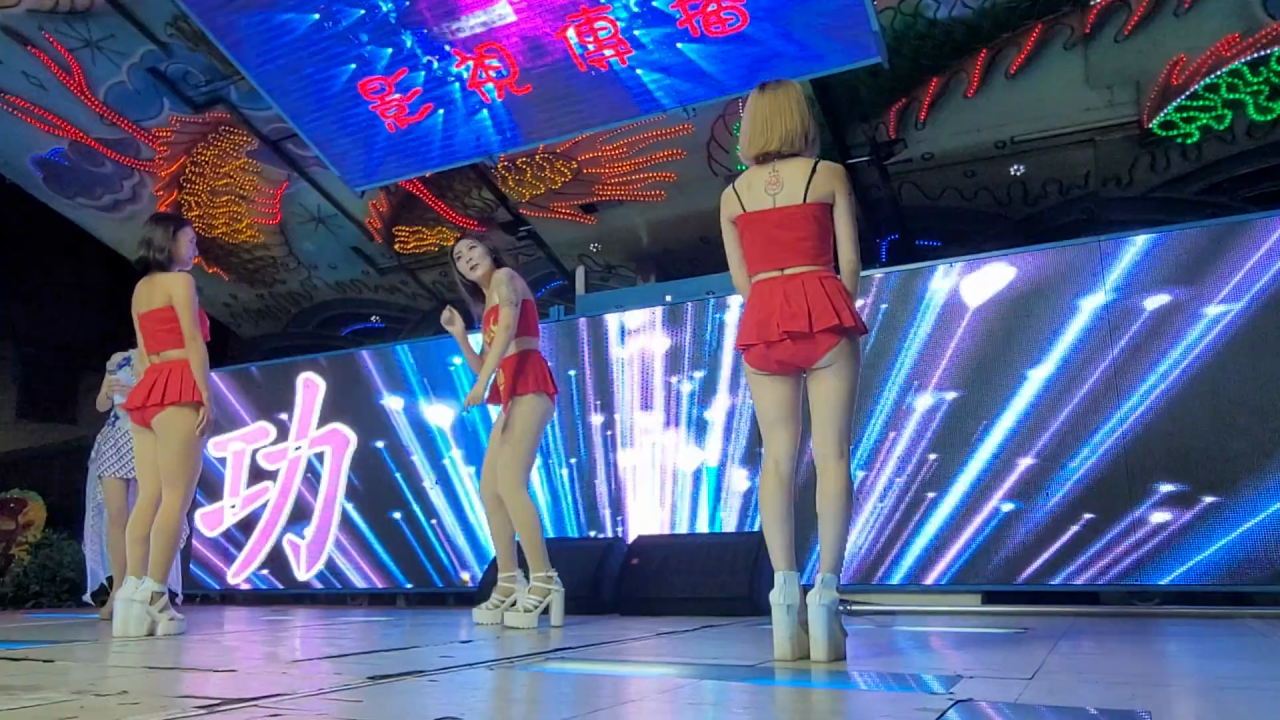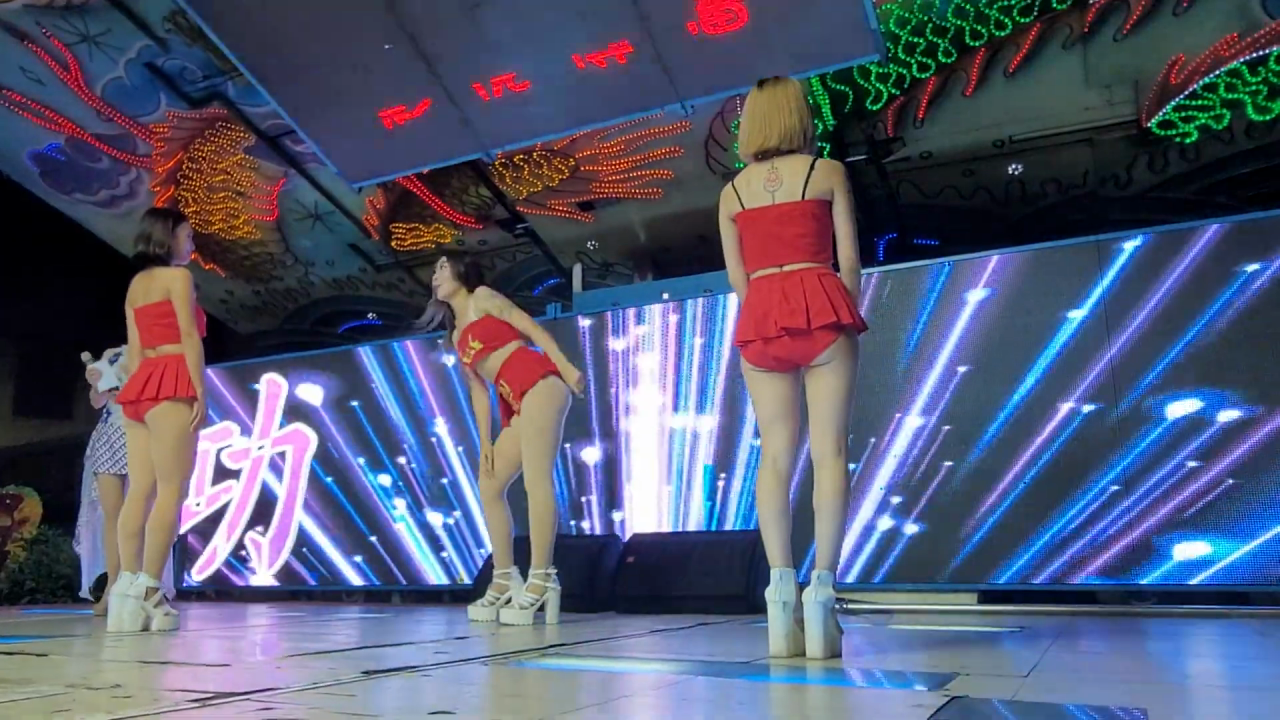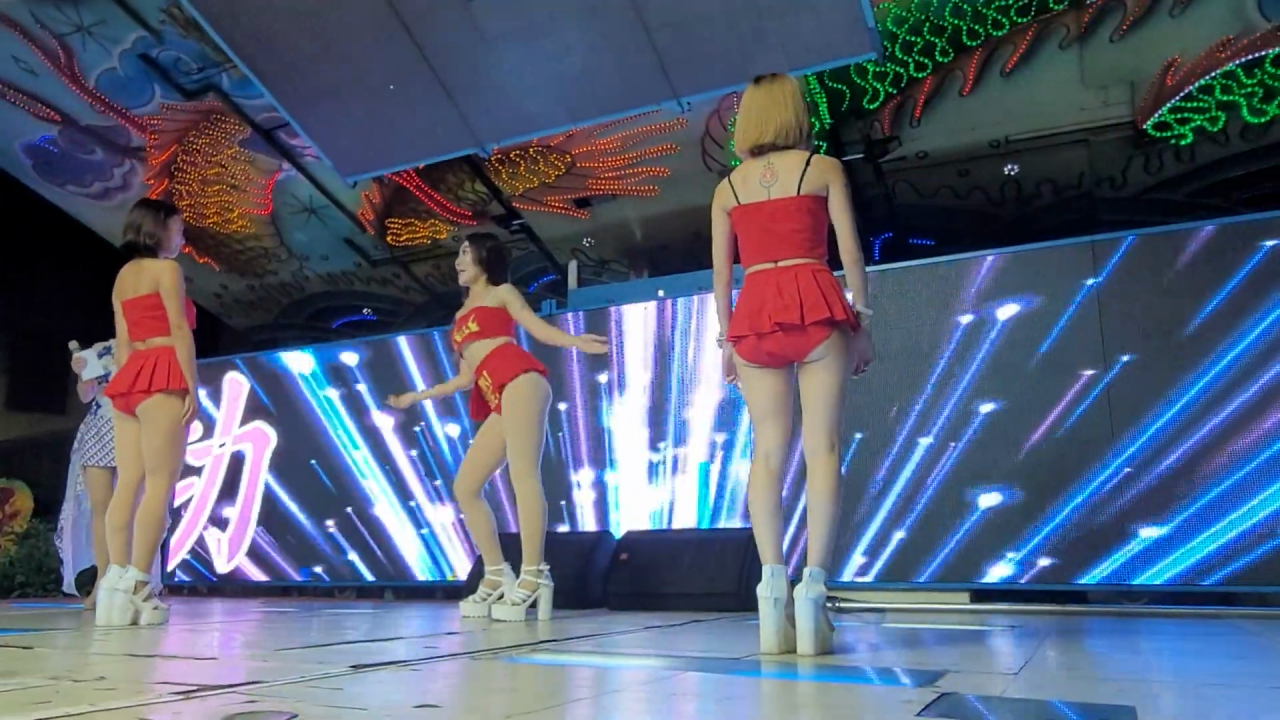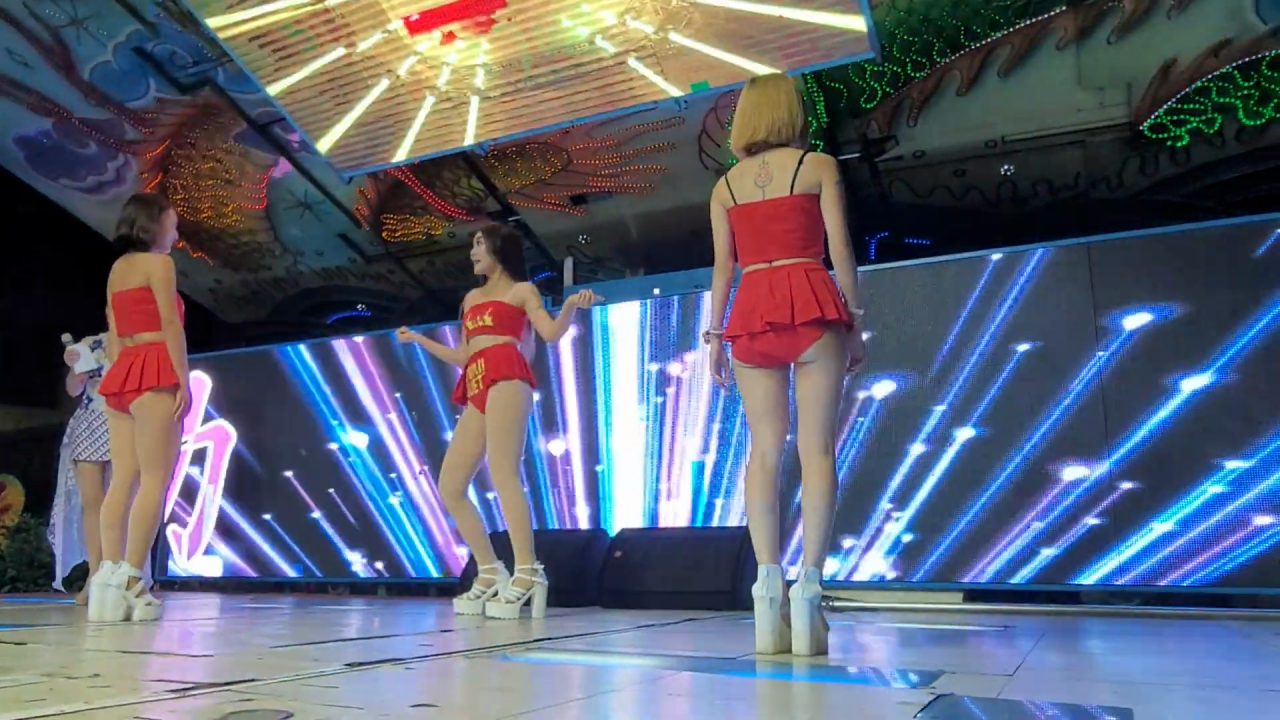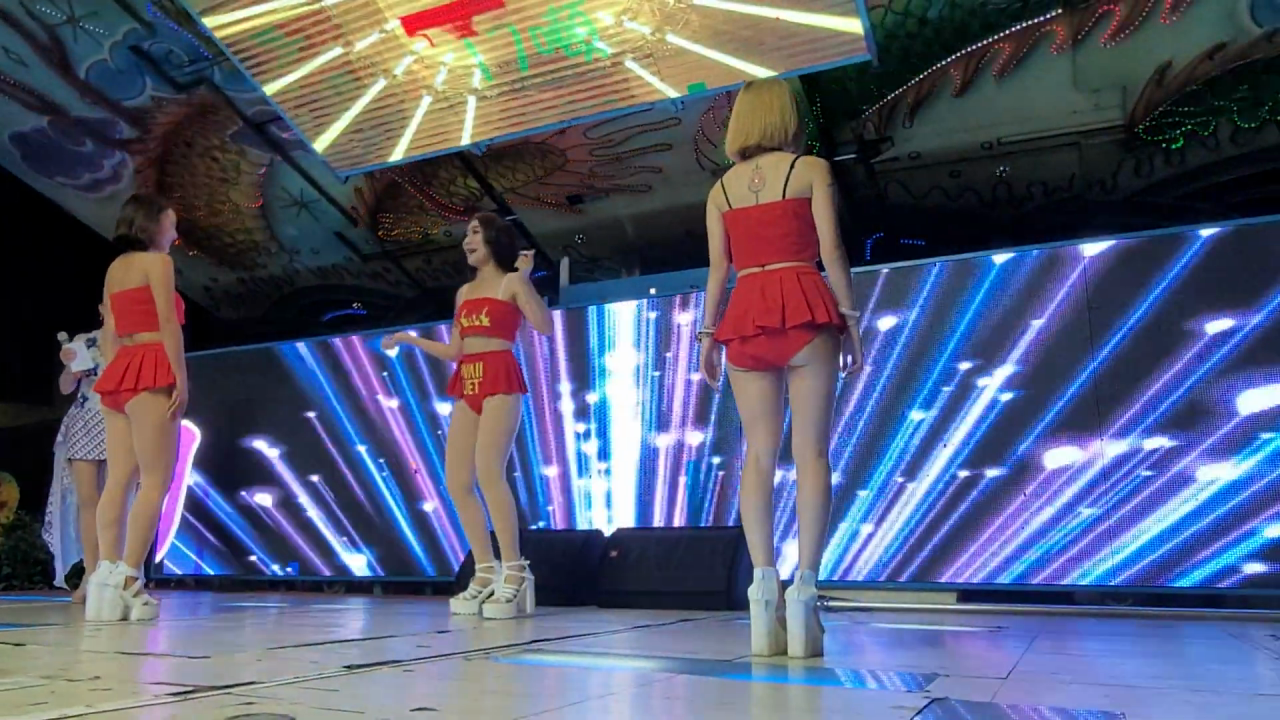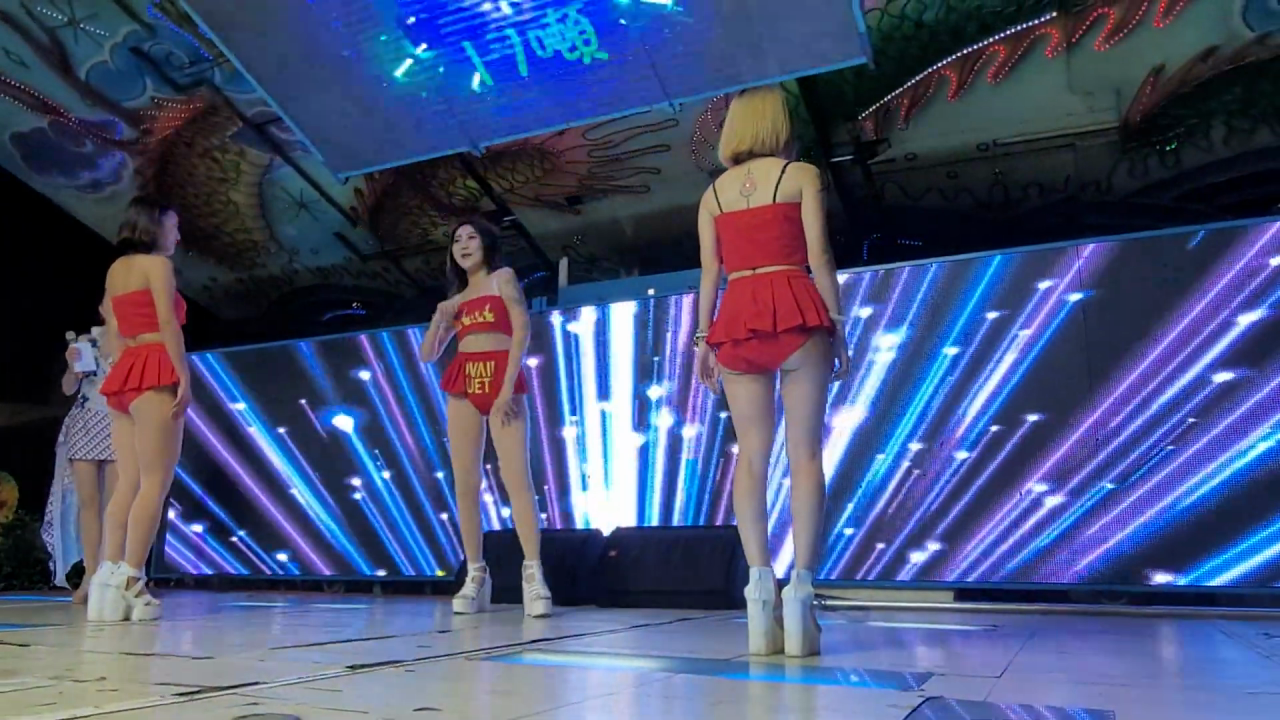
dt=0.4s
person 1, frame 1
left shoulder: (732, 193)
right shoulder: (829, 174)
left elbow: (741, 277)
right elbow: (849, 259)
left hip: (763, 322)
right hip: (822, 313)
left knee: (778, 458)
right knee: (832, 454)
left ankle: (785, 595)
right ankle: (825, 592)
person 1, frame 2
left shoulder: (732, 191)
right shoulder: (827, 172)
left elbow: (736, 275)
right elbow: (849, 259)
right wrist: (848, 322)
left hip: (761, 319)
right hip: (820, 309)
left knee: (775, 455)
right knee: (830, 451)
left ankle: (782, 591)
right ankle: (822, 588)
person 1, frame 3
left shoulder: (727, 187)
right shoulder: (824, 168)
left elbow: (721, 271)
right elbow: (850, 251)
left wrist: (728, 337)
right wrist: (860, 321)
left hip: (754, 314)
right hip: (814, 307)
left knee: (767, 452)
right knee: (821, 448)
left ankle: (772, 586)
right ankle: (813, 585)
person 1, frame 4
left shoulder: (726, 184)
right shoulder: (819, 166)
left elbow: (723, 265)
right elbow: (840, 249)
left wrist: (715, 335)
right wrist: (853, 320)
left hip: (752, 314)
right hip: (810, 305)
left knee: (764, 451)
right knee: (816, 449)
left ankle: (769, 588)
right ankle: (809, 586)
person 1, frame 5
left shoulder: (721, 187)
right shoulder: (812, 169)
left elbow: (718, 267)
right elbow: (831, 251)
left wrist: (706, 334)
right wrist: (850, 320)
left hip: (746, 317)
right hip: (803, 311)
left knee: (758, 455)
right knee: (810, 453)
left ankle: (764, 590)
right ankle: (804, 589)
person 1, frame 6
left shoulder: (713, 192)
right shoulder: (802, 175)
left elbow: (710, 272)
right elbow: (819, 257)
left wrist: (703, 339)
right wrist: (837, 323)
left hip: (737, 320)
right hip: (795, 312)
left knee: (751, 457)
right knee: (803, 454)
left ankle: (761, 590)
right ankle: (800, 586)
person 2, frame 1
left shoulder: (140, 288)
right shoulder: (179, 280)
left elbow: (143, 352)
right elbow: (193, 341)
left wrist: (144, 394)
right wrist: (206, 395)
left hip: (147, 393)
right hip: (176, 391)
left knee: (149, 496)
right knee: (176, 496)
left ankle: (134, 593)
right ankle: (151, 596)
person 2, frame 2
left shoulder: (136, 284)
right shoulder: (177, 276)
left elbow: (134, 347)
right elbow: (189, 336)
left wrist: (139, 389)
right wrist: (200, 392)
left hip: (141, 388)
right hip: (171, 384)
left knee: (140, 491)
right knee: (171, 491)
left ankle: (128, 587)
right ankle: (147, 592)
person 2, frame 3
left shoulder: (123, 275)
right shoulder: (166, 268)
left elbow: (122, 339)
right elbow: (180, 329)
left wrist: (129, 382)
right wrist: (192, 385)
left hip: (129, 380)
right hip: (162, 378)
left knee: (128, 484)
right knee: (160, 484)
left ankle: (117, 582)
right ankle: (136, 585)
person 2, frame 4
left shoulder: (118, 268)
right shoulder: (158, 262)
left elbow: (114, 333)
right elbow: (170, 324)
left wrist: (120, 375)
right wrist: (183, 380)
left hip: (122, 375)
right hip: (154, 373)
left knee: (123, 480)
right knee: (155, 480)
left ankle: (110, 577)
right ankle: (129, 582)
person 2, frame 5
left shoulder: (115, 268)
right shoulder: (158, 261)
left elbow: (110, 331)
right elbow: (168, 324)
left wrist: (117, 373)
right wrist: (181, 378)
left hip: (118, 376)
right hip: (150, 373)
left knee: (119, 480)
right knee: (156, 480)
left ankle: (108, 577)
right ankle: (126, 581)
person 2, frame 6
left shoulder: (115, 269)
right shoulder: (157, 264)
left elbow: (114, 330)
right elbow: (168, 324)
left wrist: (123, 371)
right wrist: (184, 377)
left hip: (123, 376)
right hip: (154, 374)
left knee: (129, 483)
right knee: (155, 481)
left ankle: (110, 577)
right ankle: (128, 581)
person 3, frame 1
left shoulder: (507, 278)
right shoulder: (485, 305)
left elbow: (509, 328)
right elbow: (480, 365)
left wrist: (483, 381)
right wrist: (459, 333)
left hip: (529, 386)
right hip: (515, 395)
left knee: (511, 486)
right knee: (489, 491)
left ankle: (544, 582)
right ankle: (509, 584)
person 3, frame 2
left shoulder: (483, 298)
right shoulder: (457, 336)
left elbow: (533, 329)
right elbow: (480, 391)
left wrist: (564, 364)
right wrist: (485, 444)
left hip: (540, 385)
right hip: (521, 405)
left knee: (536, 479)
right knee: (489, 487)
left ankle: (541, 580)
right ankle: (505, 581)
person 3, frame 3
left shoulder: (502, 292)
right shoulder: (461, 316)
left elbow: (538, 327)
right elbow: (466, 377)
left wrist: (577, 341)
right wrist: (419, 396)
left hip: (520, 380)
right hip: (497, 401)
left knee: (523, 474)
right knee: (465, 487)
left ankle: (534, 577)
right ankle: (497, 576)
person 3, frame 4
left shoulder: (521, 290)
right shoulder: (471, 298)
left elbow: (550, 333)
left wrist: (571, 306)
right wrist: (419, 339)
left hip: (507, 380)
right hip: (476, 394)
left knee: (504, 475)
right knee: (450, 487)
left ankle: (527, 574)
right ankle: (491, 574)
person 3, frame 5
left shoulder: (511, 282)
right shoulder: (464, 292)
left elbow: (543, 325)
left wrist: (527, 280)
right wrist: (410, 339)
left hip: (501, 382)
right hip: (465, 385)
left knee: (488, 473)
right knee: (456, 481)
left ankle: (515, 572)
right ankle: (487, 572)
person 3, frame 6
left shoulder: (503, 277)
right shoulder: (455, 300)
left elbow: (521, 327)
right elbow: (427, 355)
left wrist: (508, 385)
right wrist: (439, 319)
left hip: (504, 385)
right hip: (461, 386)
left knee: (515, 475)
right knee: (465, 483)
left ankle: (532, 572)
right ankle: (476, 574)
person 4, frame 1
right shoulder: (117, 359)
right elbow: (101, 405)
right wrist: (108, 391)
right hip: (114, 442)
right knee: (115, 516)
right ankle: (118, 589)
person 4, frame 2
right shoulder: (110, 356)
right elbow: (97, 402)
right wrist: (96, 384)
right hip: (108, 438)
right knee: (110, 512)
right ankle: (112, 585)
person 4, frame 3
right shoulder: (99, 349)
right elbow: (86, 396)
right wrist: (82, 374)
right hip: (98, 431)
right knee: (99, 505)
right ankle: (102, 580)
person 4, frame 4
right shoulder: (89, 344)
right elbow: (74, 389)
right wrist: (73, 367)
right hip: (88, 426)
right knee: (90, 501)
right ankle: (94, 575)
person 4, frame 5
right shoulder: (82, 342)
right elbow: (66, 387)
right wrist: (69, 366)
right hip: (83, 426)
right knee: (86, 500)
right ankle: (89, 574)
person 4, frame 6
right shoulder: (84, 342)
right elbow: (68, 388)
right wrist: (72, 365)
right hip: (84, 425)
right knee: (86, 500)
right ankle: (90, 575)
